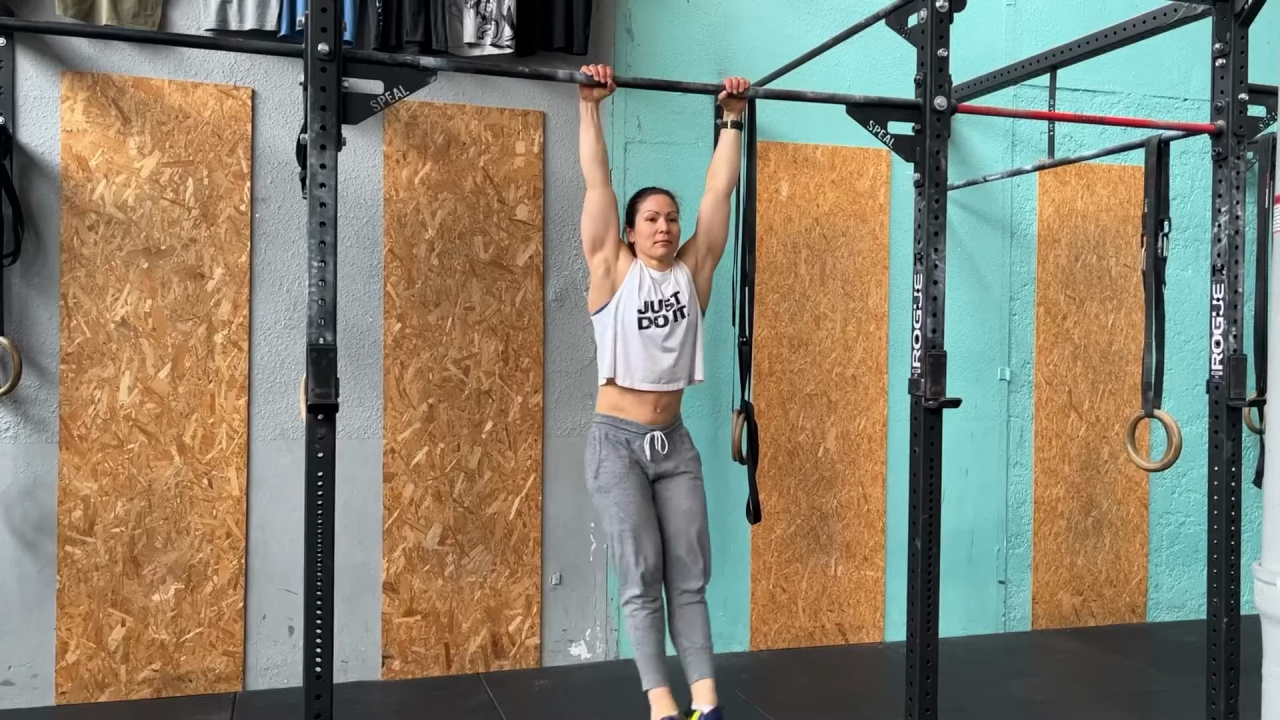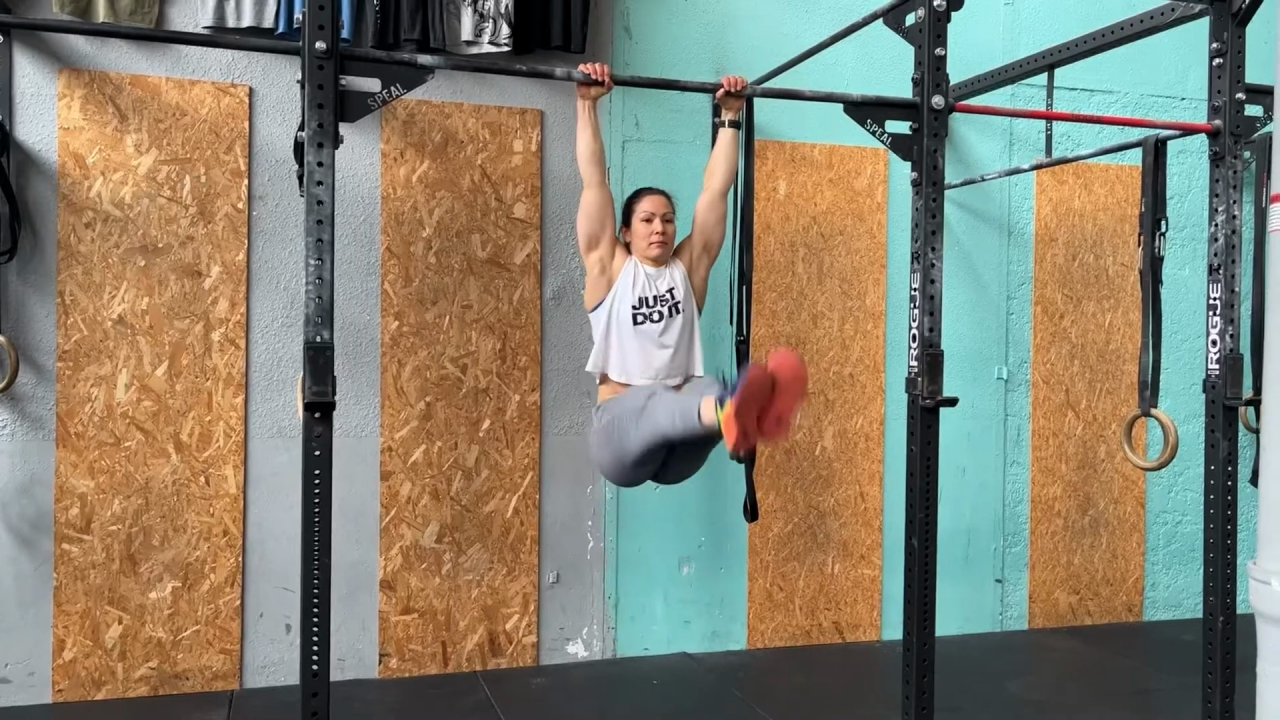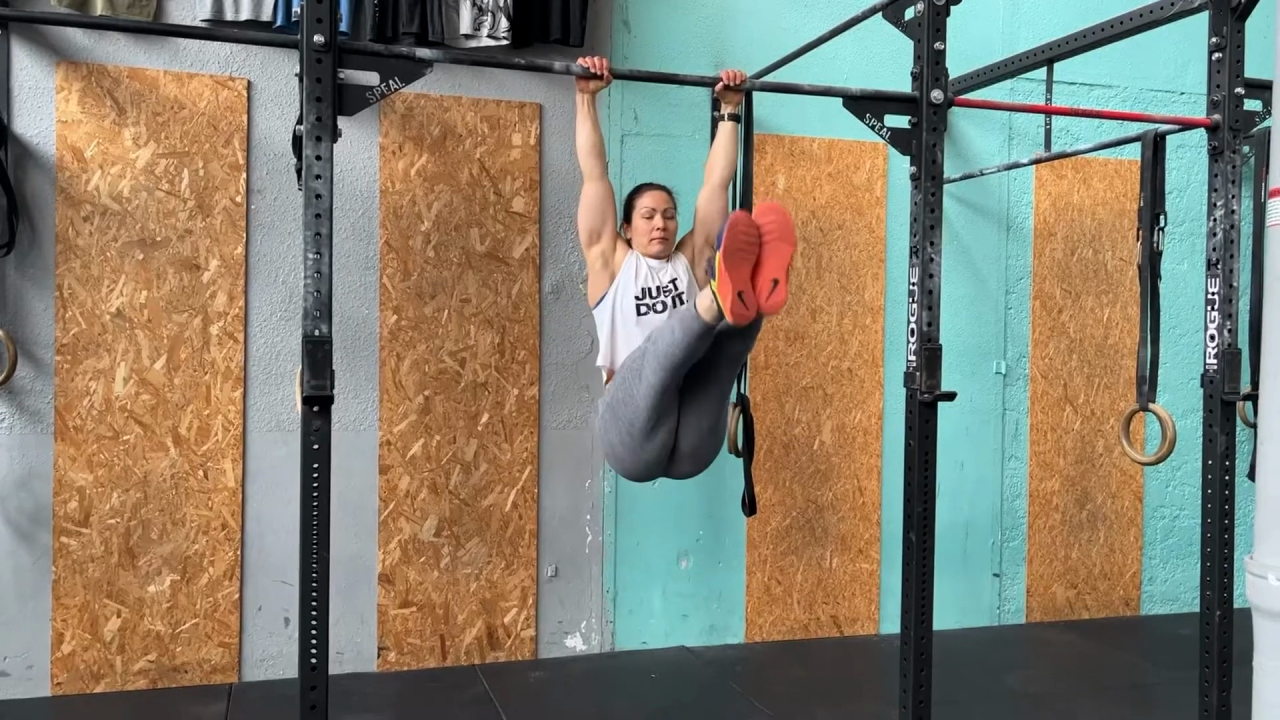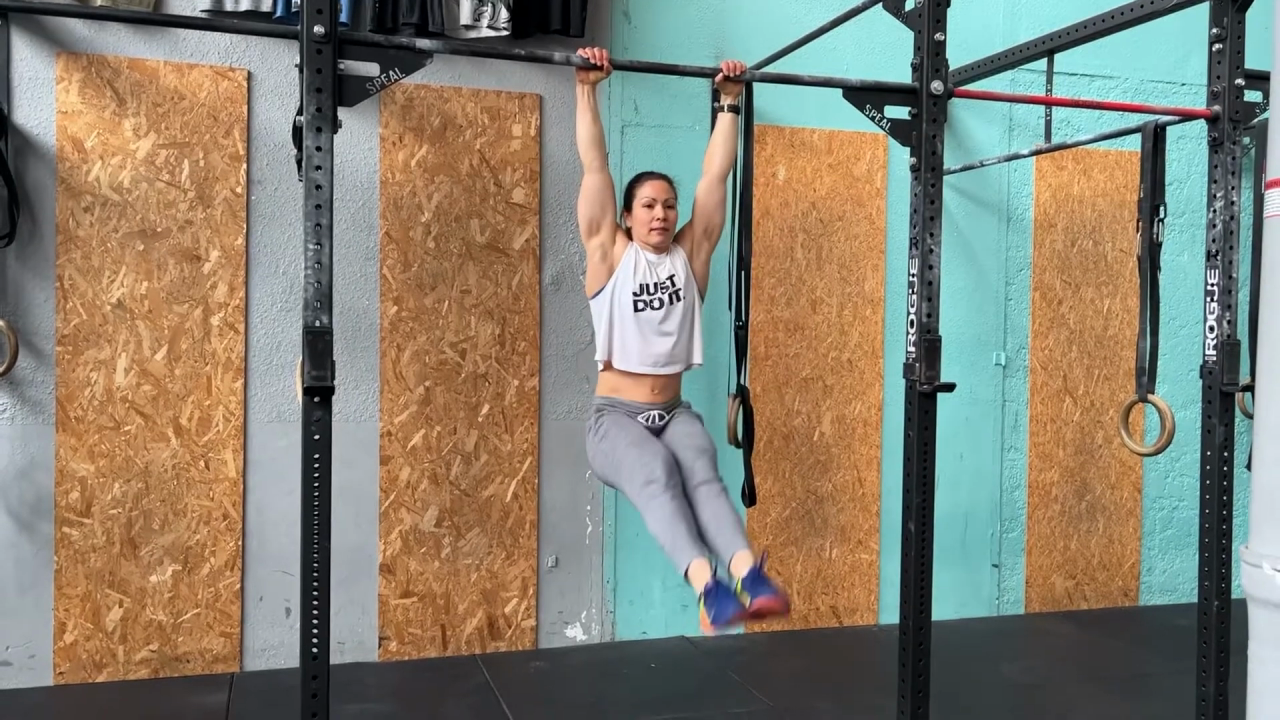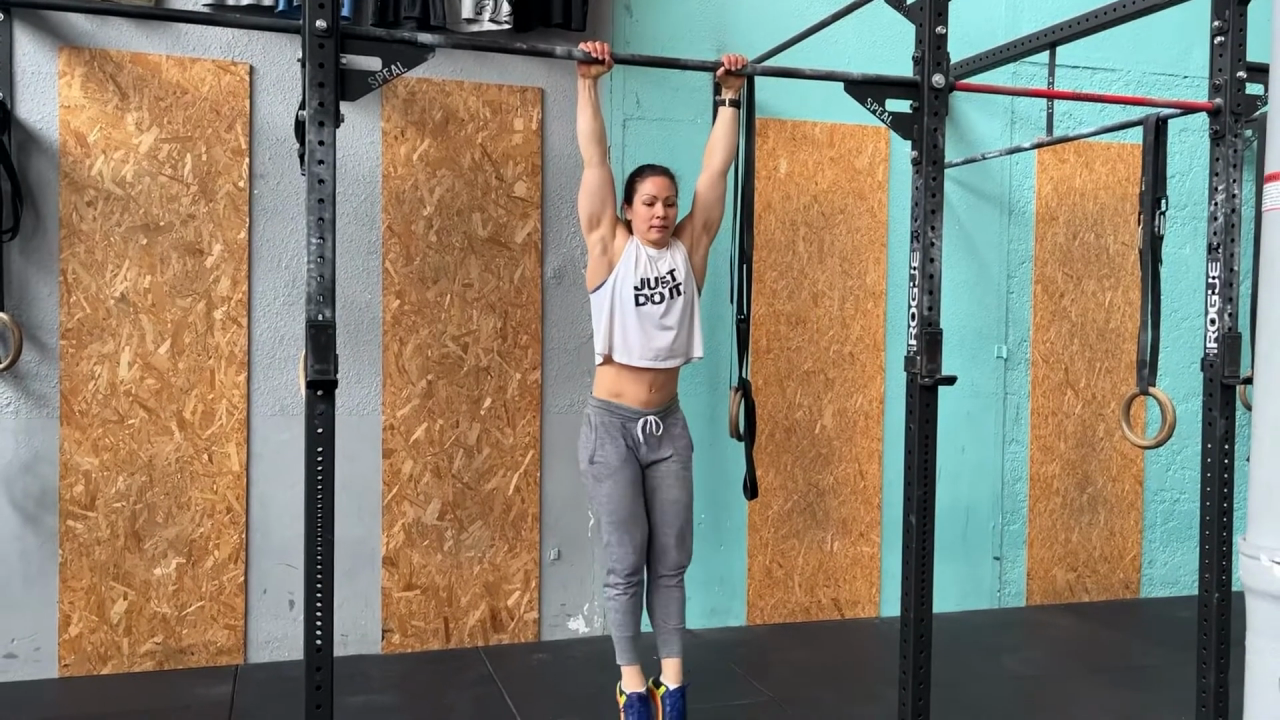
dt=0.5s
person 1, frame 1
left shoulder: (693, 270)
right shoulder: (612, 270)
left elbow: (719, 192)
right elbow: (597, 183)
left wrist: (733, 119)
right wrist: (589, 105)
left hip: (673, 442)
right hip: (616, 441)
left knee: (690, 578)
right knee: (642, 576)
person 1, frame 2
left shoulder: (687, 269)
right shoulder: (609, 270)
left elbow: (717, 190)
right elbow: (592, 182)
left wrist: (730, 116)
right wrist: (587, 104)
left hip: (676, 443)
right hip: (622, 429)
left knee: (704, 394)
right knee: (654, 404)
left ankle: (746, 412)
right ankle: (730, 413)
person 1, frame 3
left shoulder: (691, 263)
right shoulder: (611, 264)
left elbow: (716, 184)
right elbow: (595, 175)
left wrist: (729, 110)
right wrist: (586, 99)
left hip: (691, 443)
right hip: (631, 428)
right knee: (659, 345)
left ankle: (746, 302)
right ankle: (724, 297)
person 1, frame 4
left shoulder: (690, 253)
right shoulder: (610, 250)
left elbow: (715, 178)
right elbow: (595, 169)
left wrist: (729, 103)
right wrist: (587, 89)
left hip: (673, 415)
right hip: (614, 418)
left knee: (701, 472)
right knee: (654, 473)
left ankle: (749, 575)
right ankle: (709, 586)
person 1, frame 5
left shoulder: (689, 250)
right shoulder: (609, 249)
left elbow: (716, 170)
right elbow: (594, 161)
left wrist: (730, 96)
right wrist: (587, 82)
left hip: (668, 425)
right hip: (611, 424)
left knee: (671, 561)
right knee: (624, 563)
